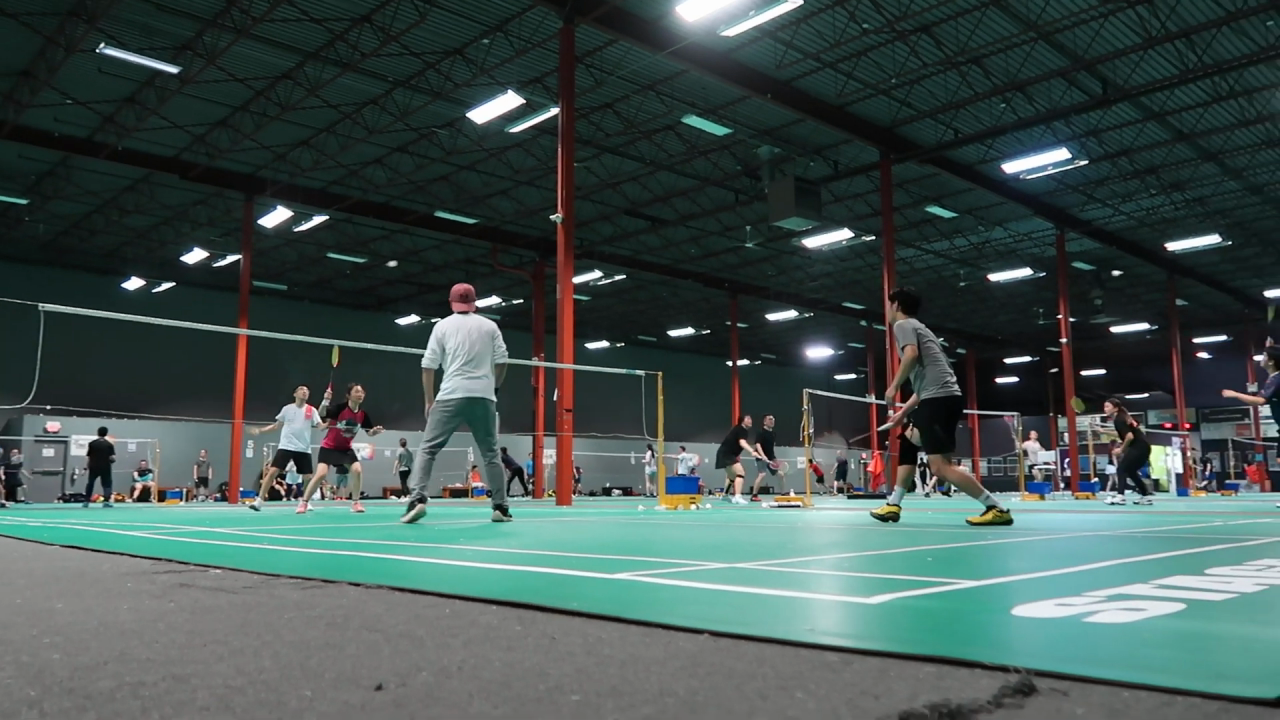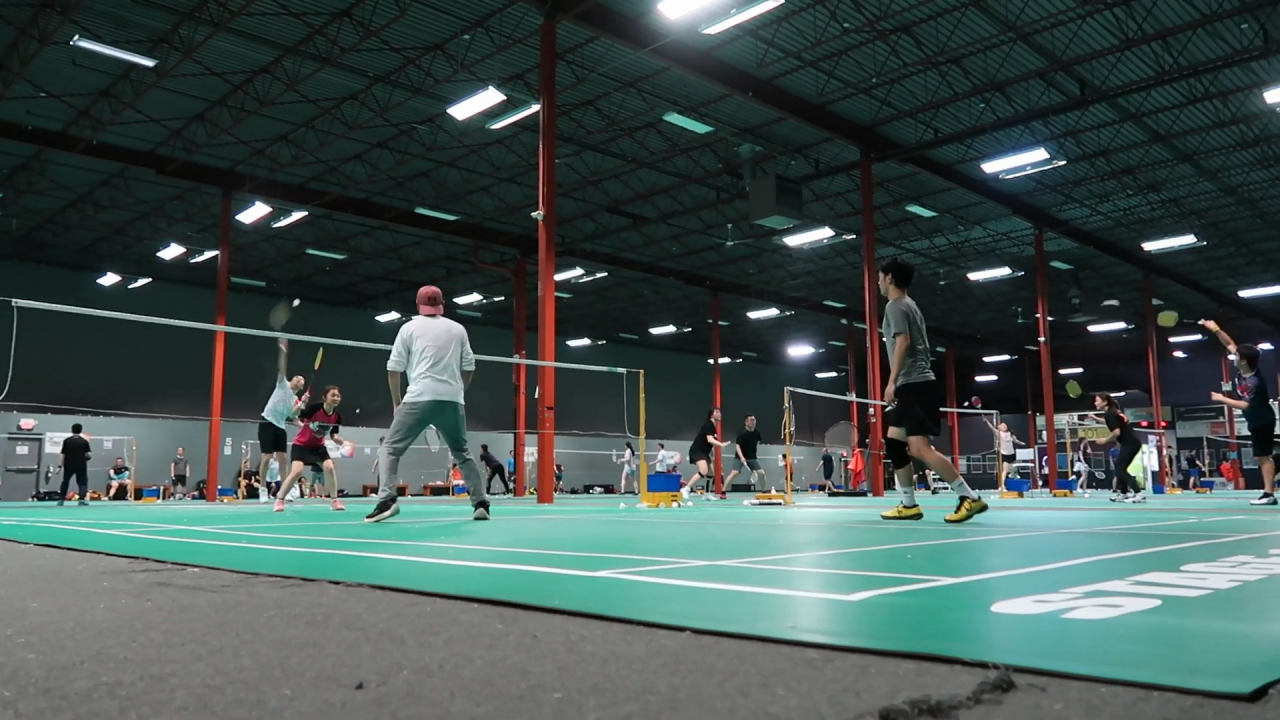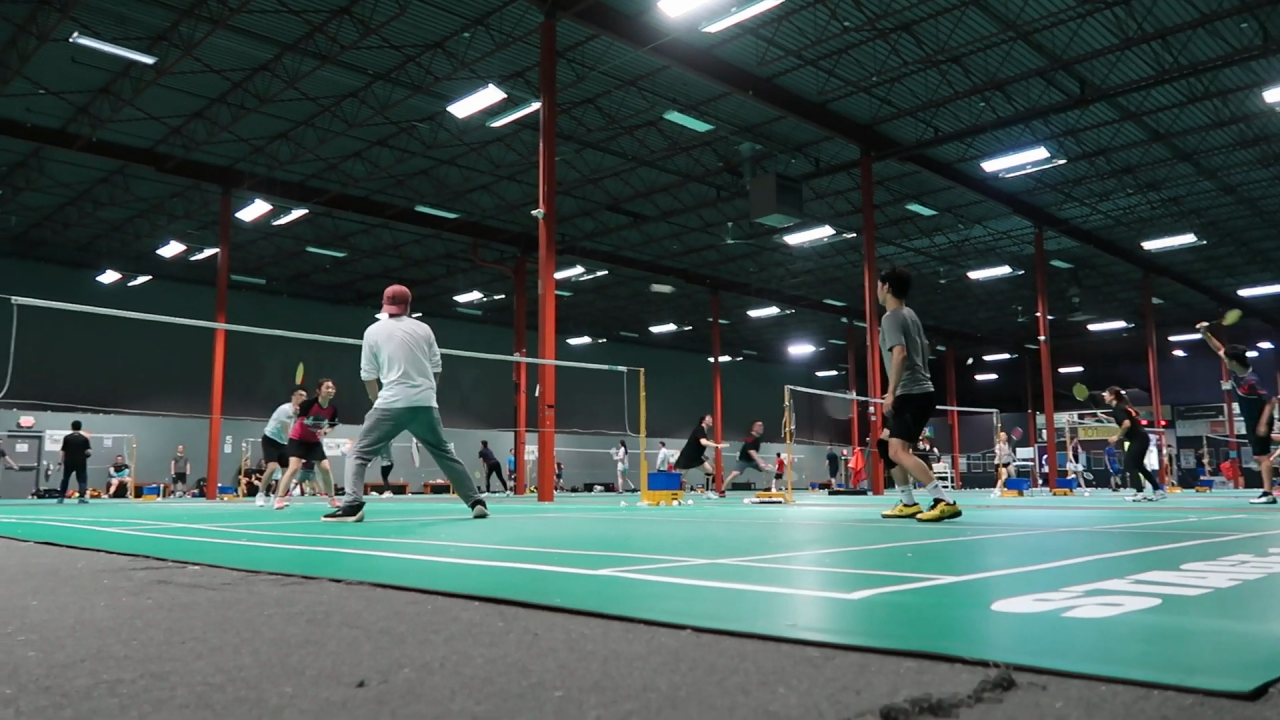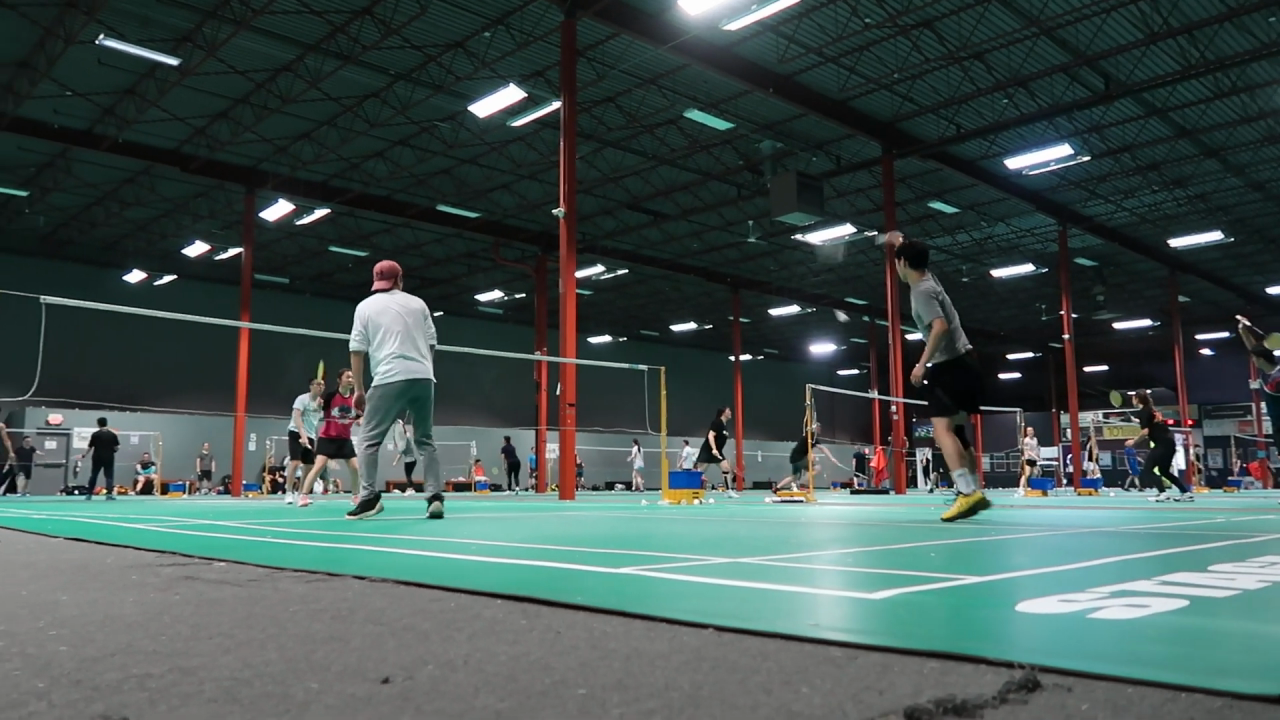
dt=0.3s
person 1, frame 1
left shoulder: (902, 326)
right shoulder: (919, 328)
left elbow: (910, 354)
left wrist: (894, 386)
right wrist: (904, 411)
left hip: (939, 399)
right hip: (942, 398)
left knee: (940, 466)
right knee: (908, 443)
left ankle: (997, 509)
right ankle: (894, 505)
person 1, frame 2
left shoulder: (895, 306)
right shoulder: (910, 306)
left elbow: (902, 343)
left wrist: (891, 382)
left hip: (916, 385)
right hip: (912, 386)
left knee: (920, 448)
right knee: (894, 444)
left ankle: (970, 499)
right ankle: (909, 505)
person 1, frame 3
left shoulder: (891, 318)
right shoulder: (910, 315)
left elbow: (900, 355)
left wrist: (890, 393)
left hip: (911, 394)
right hip: (920, 393)
left knee: (898, 451)
right knee: (885, 444)
left ankle: (945, 501)
right ankle: (908, 503)
person 1, frame 4
left shoulder: (922, 291)
right shoulder: (927, 279)
left elbow: (940, 327)
left wrist: (922, 363)
right wrist: (902, 243)
left hip: (949, 364)
right hip: (964, 363)
left knee: (942, 429)
right knee: (955, 430)
left ankle: (968, 493)
right ankle: (974, 493)
person 2, frame 1
left shoulder: (442, 326)
right shoulder: (490, 326)
left elbow: (429, 365)
right elbow: (502, 361)
left wrist: (429, 399)
right wrist: (493, 387)
left hip: (451, 396)
right hip: (483, 397)
left knee: (428, 448)
right knee: (491, 454)
left ankle: (418, 500)
right ankle: (500, 507)
person 2, frame 2
left shoulder: (409, 328)
right shoulder: (457, 329)
left elbow: (394, 368)
right elbow: (468, 367)
left wrist: (397, 402)
left hip: (419, 399)
right hip: (452, 400)
left knee: (390, 449)
right knee: (462, 453)
left ankle: (386, 501)
right ankle: (481, 503)
person 2, frame 3
left shoulder: (373, 332)
right shoulder: (423, 329)
left elbow: (369, 377)
right elbow: (436, 369)
left wrist: (379, 403)
left hip: (392, 404)
right hip: (425, 404)
left knee: (360, 452)
right knee: (445, 455)
left ankle: (352, 505)
right ankle: (475, 502)
person 2, frame 4
left shoulder: (365, 306)
right shoulder: (417, 303)
left elbow: (357, 349)
right elbow: (431, 343)
left wrist: (359, 388)
left hip: (389, 380)
right hip: (422, 379)
left knee: (370, 440)
right knee: (425, 439)
left ankle: (369, 499)
right ankle: (435, 496)
